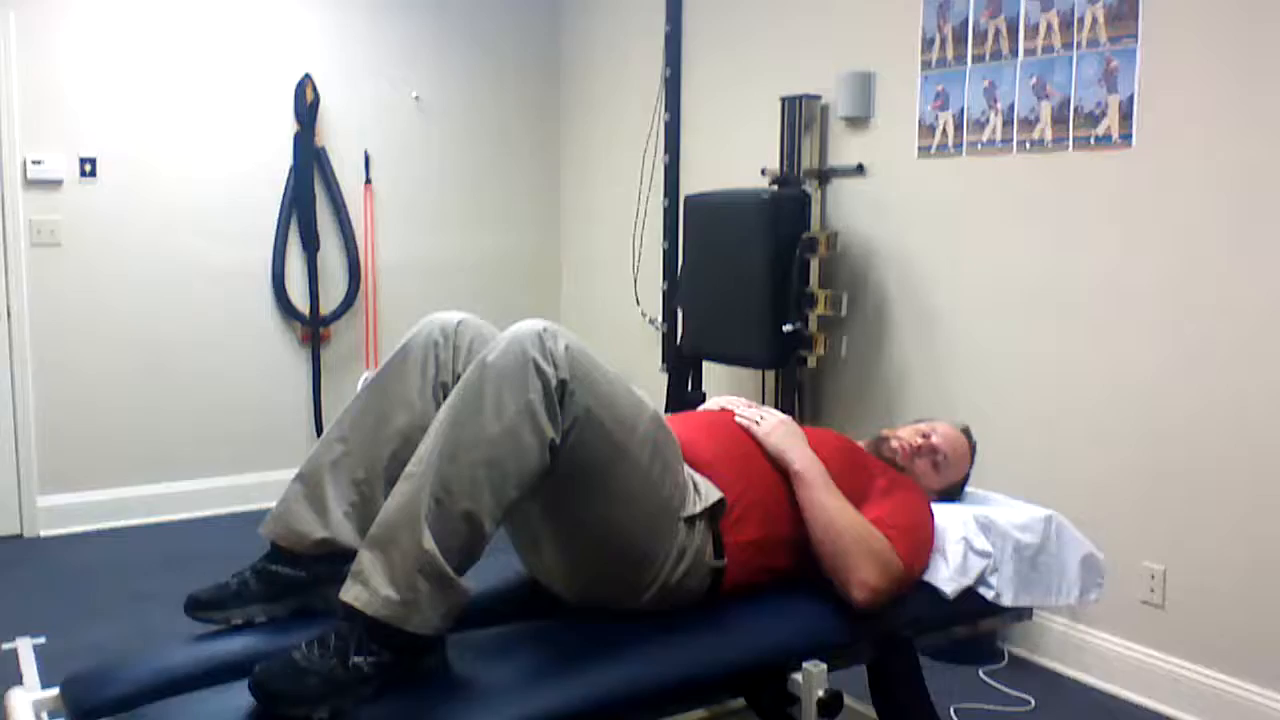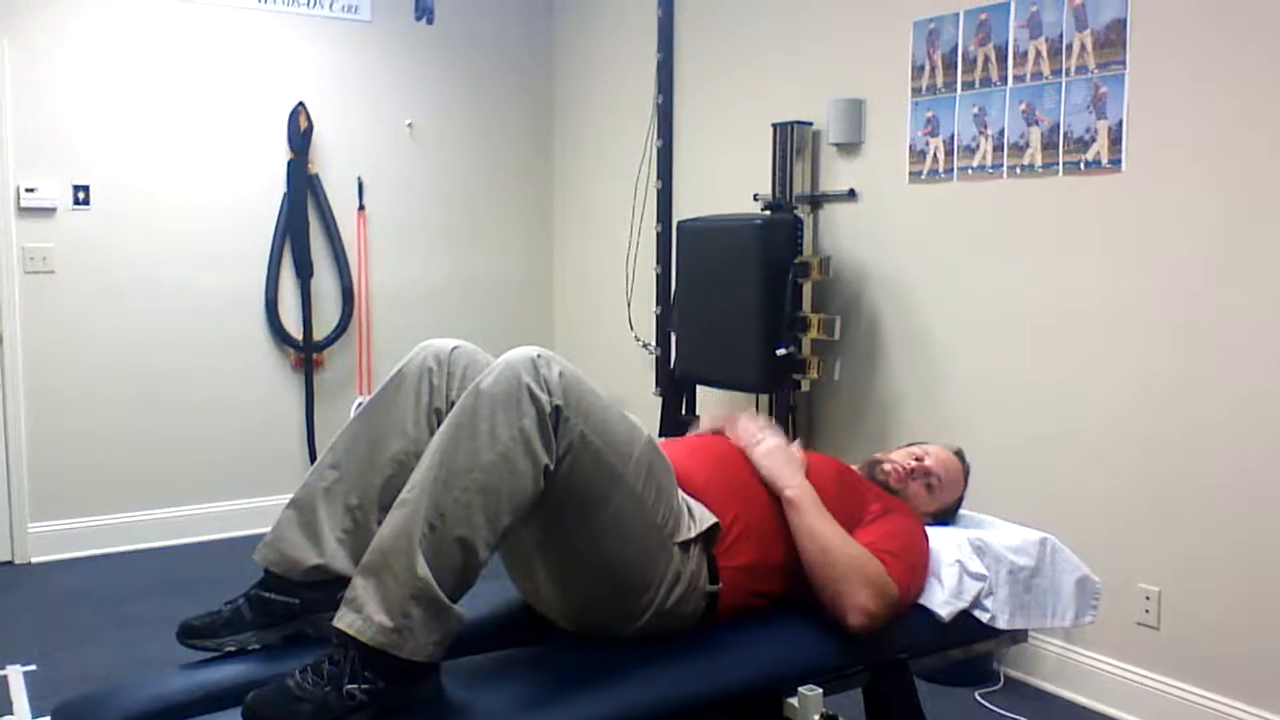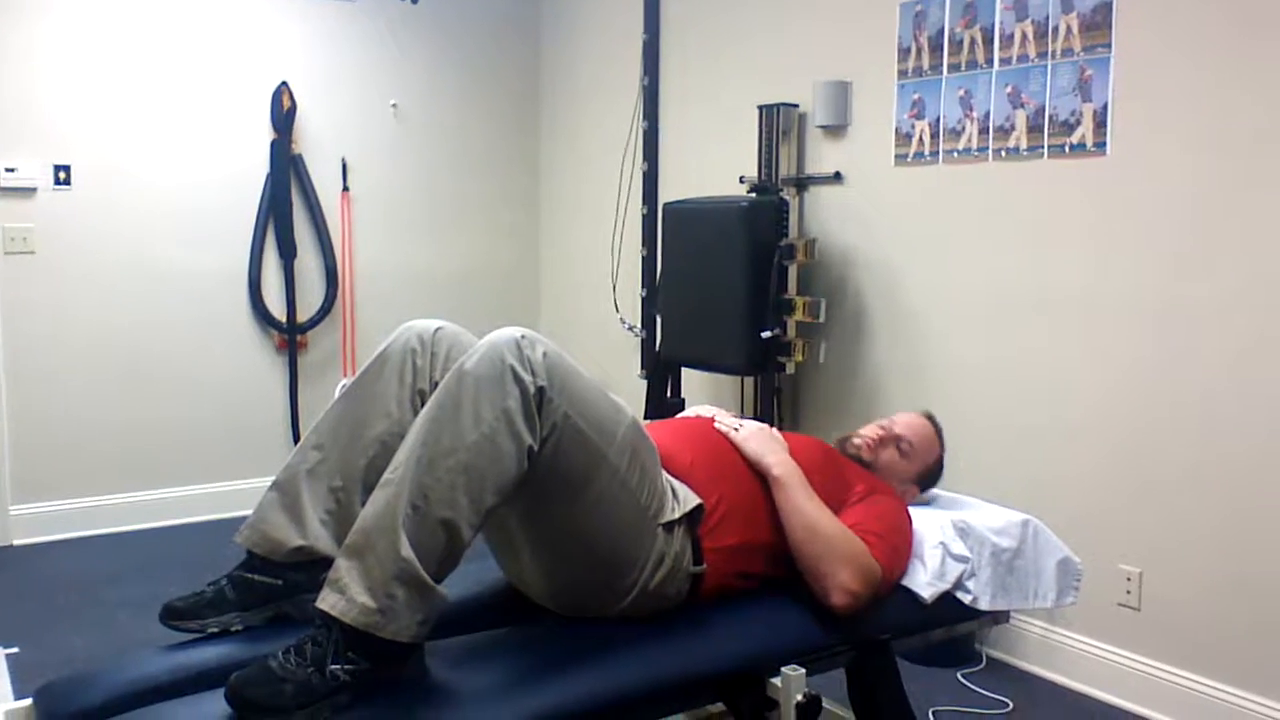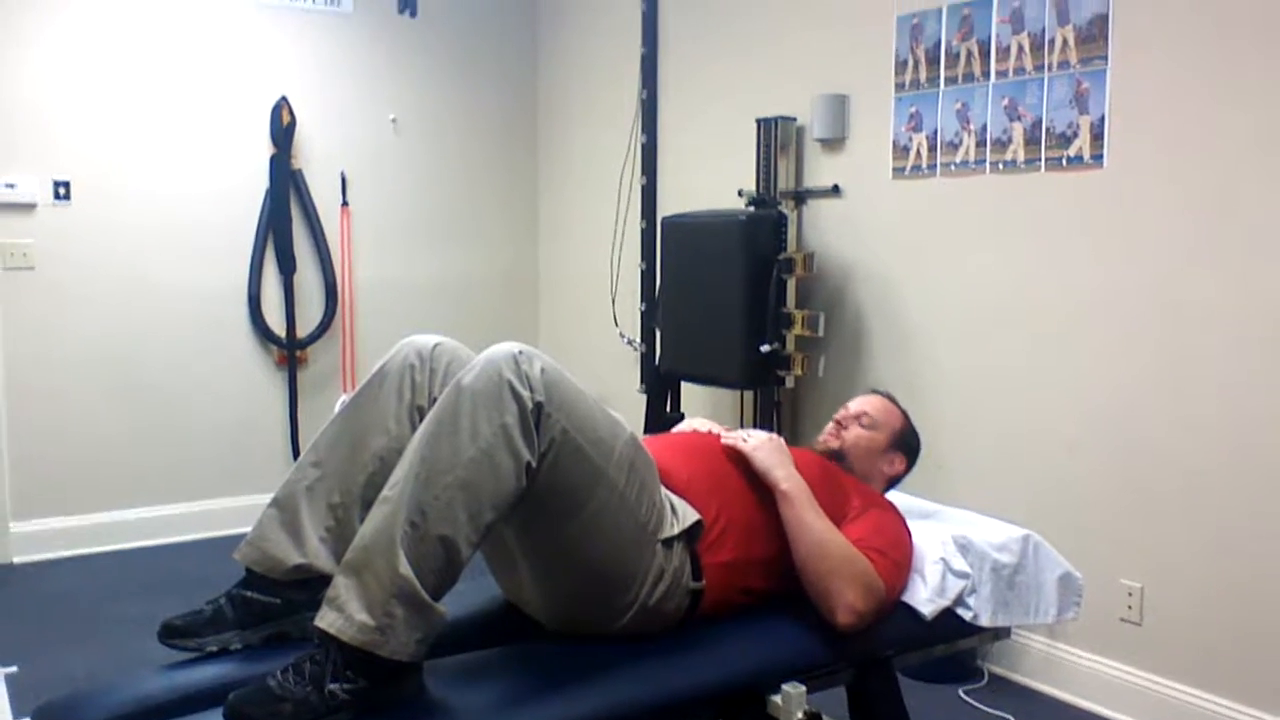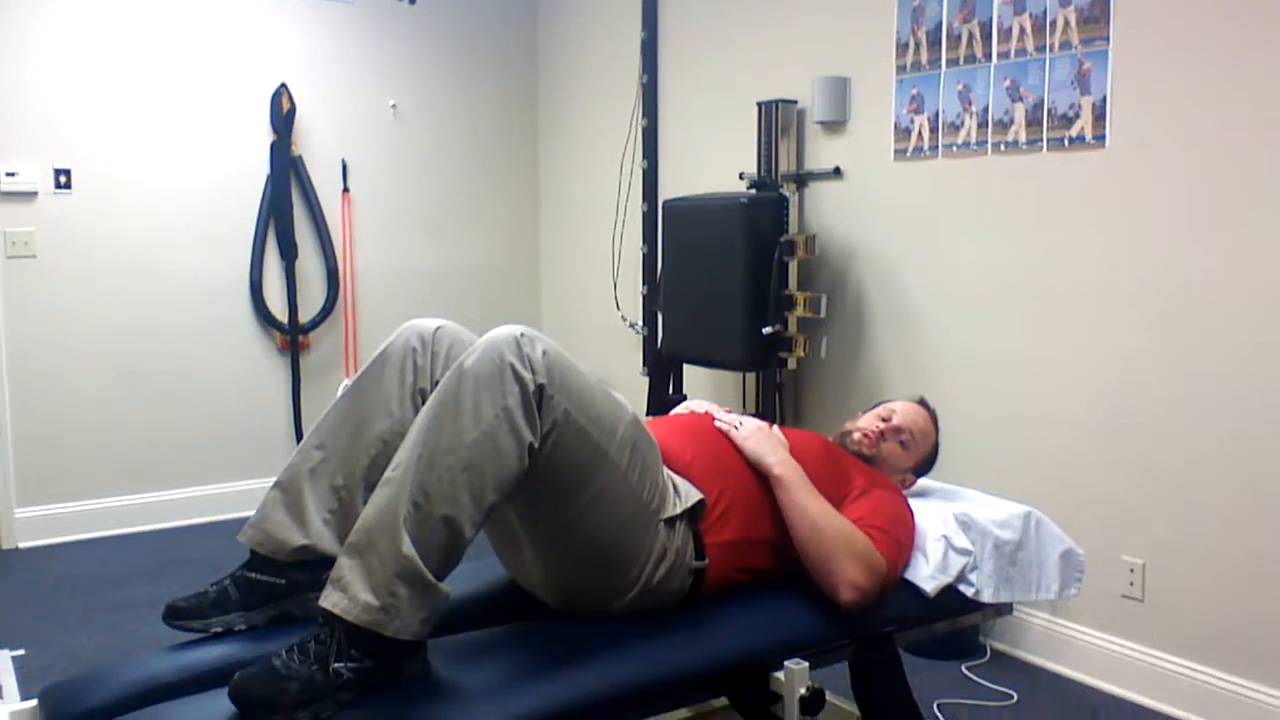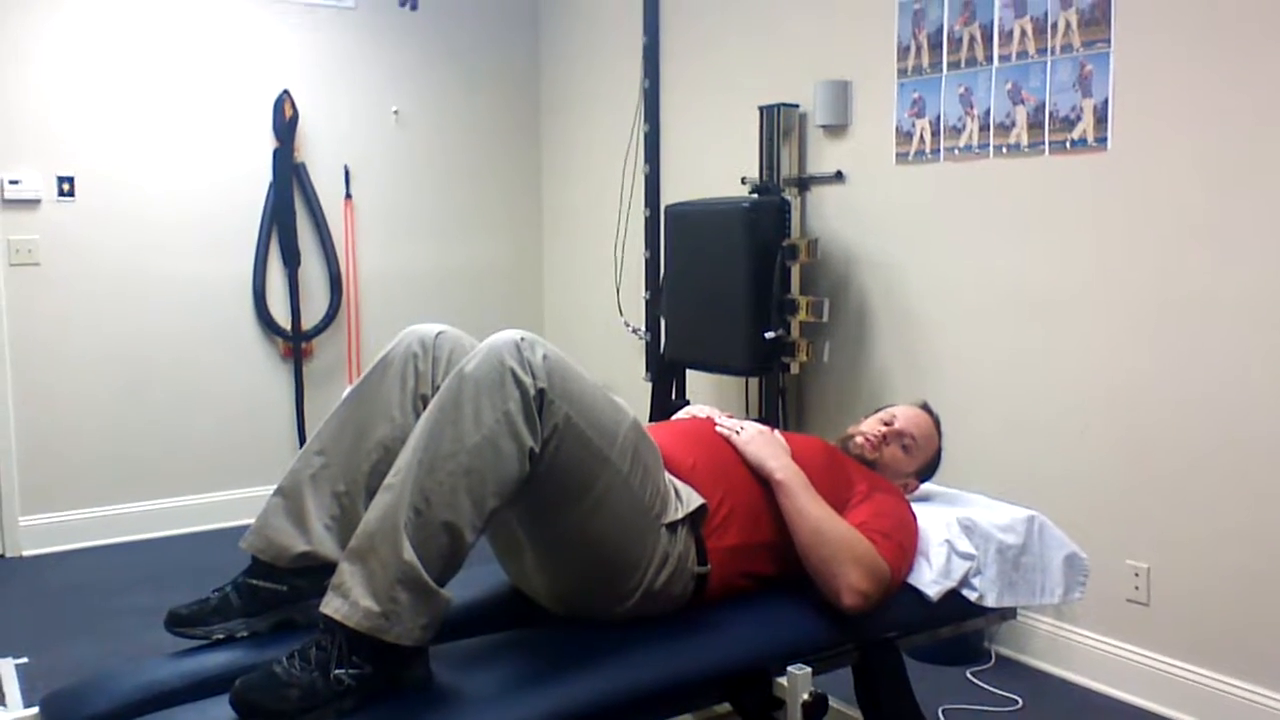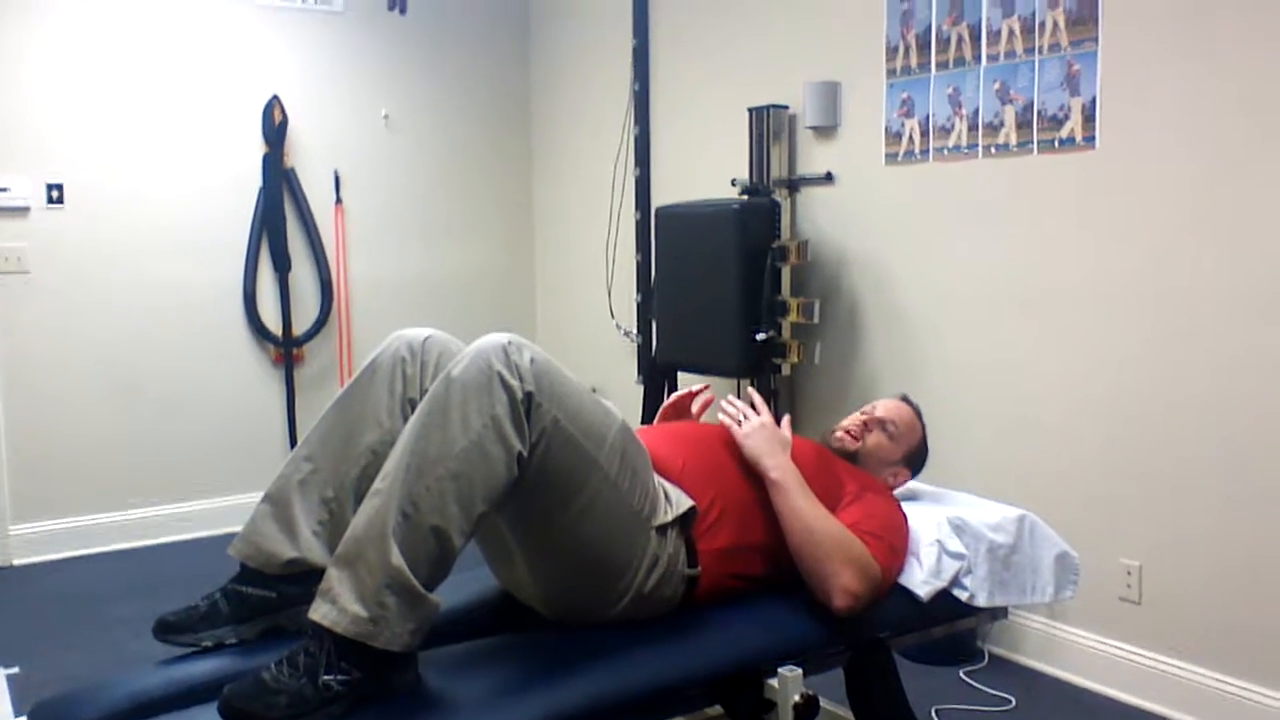
dt=0.7s
person 1, frame 1
left shoulder: (901, 504)
right shoulder: (807, 445)
left elbow: (863, 581)
left wrist: (796, 455)
right wrist: (706, 425)
left hip: (679, 533)
right hip: (583, 522)
left knee: (537, 351)
right knee: (451, 338)
left ankle: (390, 623)
right ankle: (310, 557)
person 1, frame 2
left shoulder: (894, 526)
right shoulder: (811, 465)
left elbow: (859, 605)
left wrist: (790, 481)
right wrist: (698, 449)
left hip: (670, 561)
right hip: (574, 546)
left knee: (530, 377)
right knee: (444, 365)
left ankle: (384, 650)
right ankle: (302, 584)
person 1, frame 3
left shoulder: (877, 506)
right shoulder: (776, 443)
left elbow: (843, 586)
left wrist: (778, 463)
right wrist: (693, 427)
left hip: (659, 540)
right hip: (556, 530)
left knee: (516, 358)
right knee: (429, 345)
left ankle: (367, 630)
right ankle: (287, 564)
person 1, frame 4
left shoulder: (871, 514)
right shoulder: (762, 453)
left elbow: (849, 605)
left wrist: (785, 475)
right wrist: (676, 441)
left hip: (658, 557)
right hip: (554, 545)
left knee: (512, 374)
right knee: (427, 360)
left ankle: (367, 651)
right ankle: (284, 584)
person 1, frame 5
left shoulder: (879, 500)
right shoulder: (772, 437)
left elbow: (849, 582)
left wrist: (778, 463)
right wrist: (686, 419)
left hip: (661, 537)
right hip: (555, 525)
left knee: (516, 356)
right knee: (429, 344)
left ankle: (371, 630)
right ankle: (289, 564)
person 1, frame 6
left shoulder: (879, 502)
right shoulder: (773, 444)
left elbow: (853, 586)
left wrist: (781, 467)
right wrist: (682, 425)
left hip: (662, 541)
right hip: (557, 526)
left knee: (516, 362)
right knee: (431, 350)
left ankle: (372, 636)
right ankle: (289, 570)
person 1, frame 7
left shoulder: (872, 504)
right shoulder: (770, 447)
left elbow: (844, 589)
left wrist: (775, 467)
right wrist: (662, 435)
left hip: (654, 542)
right hip: (550, 536)
left knee: (504, 366)
right knee: (420, 355)
left ankle: (361, 642)
right ankle: (279, 577)
